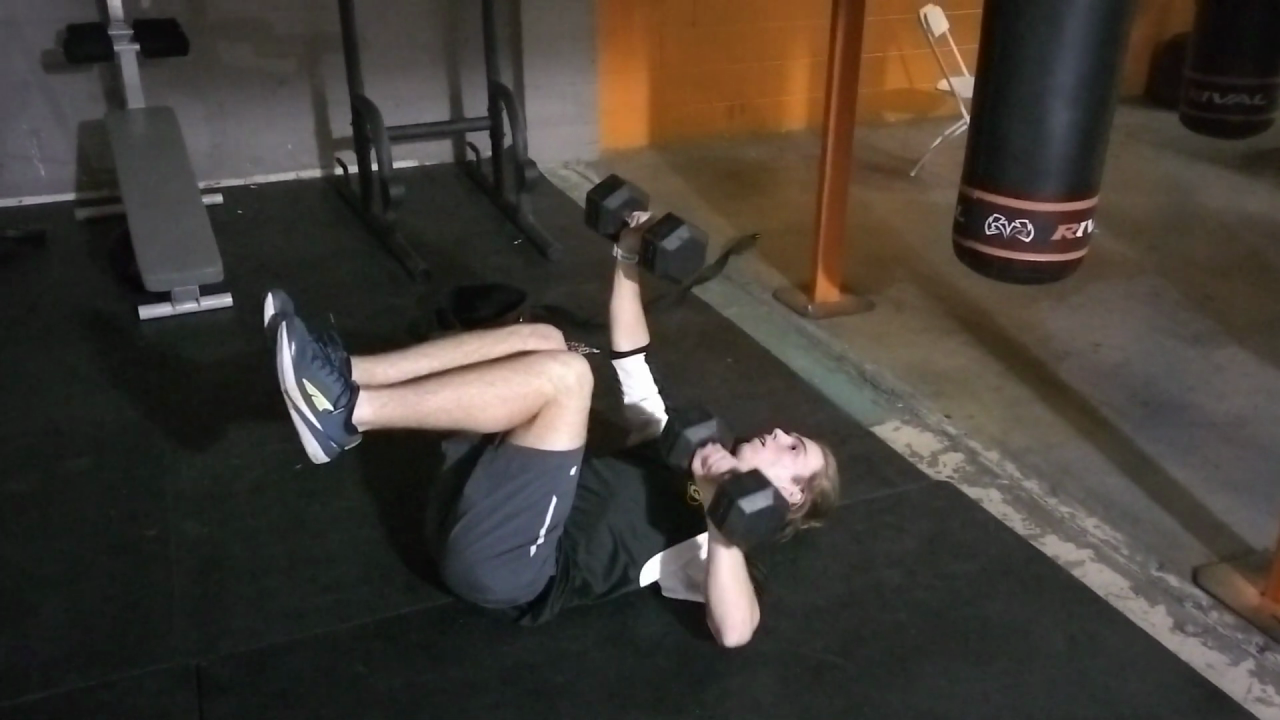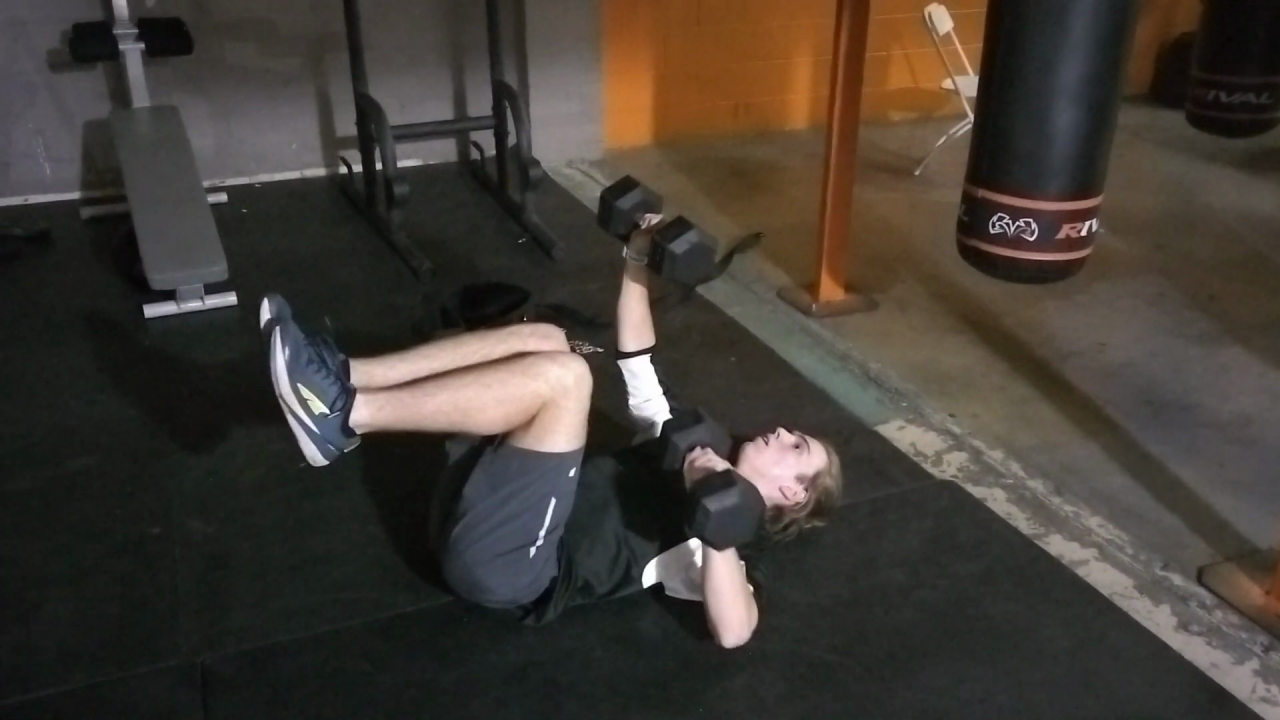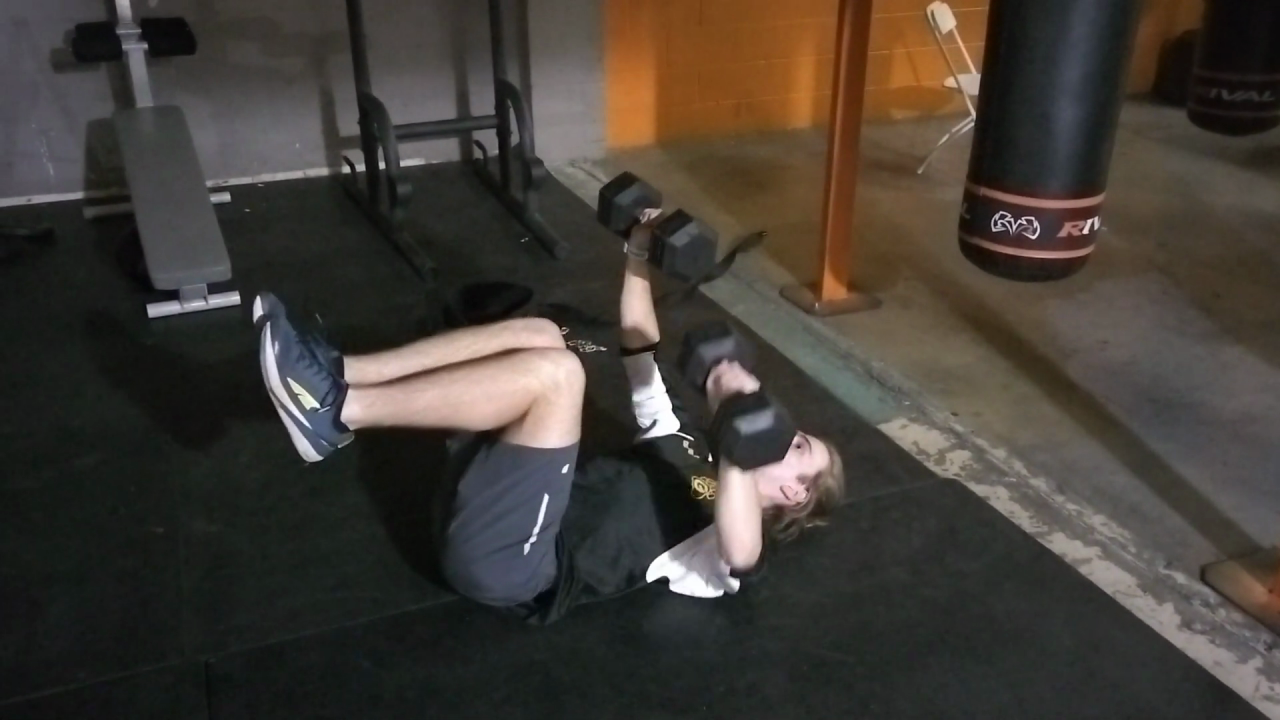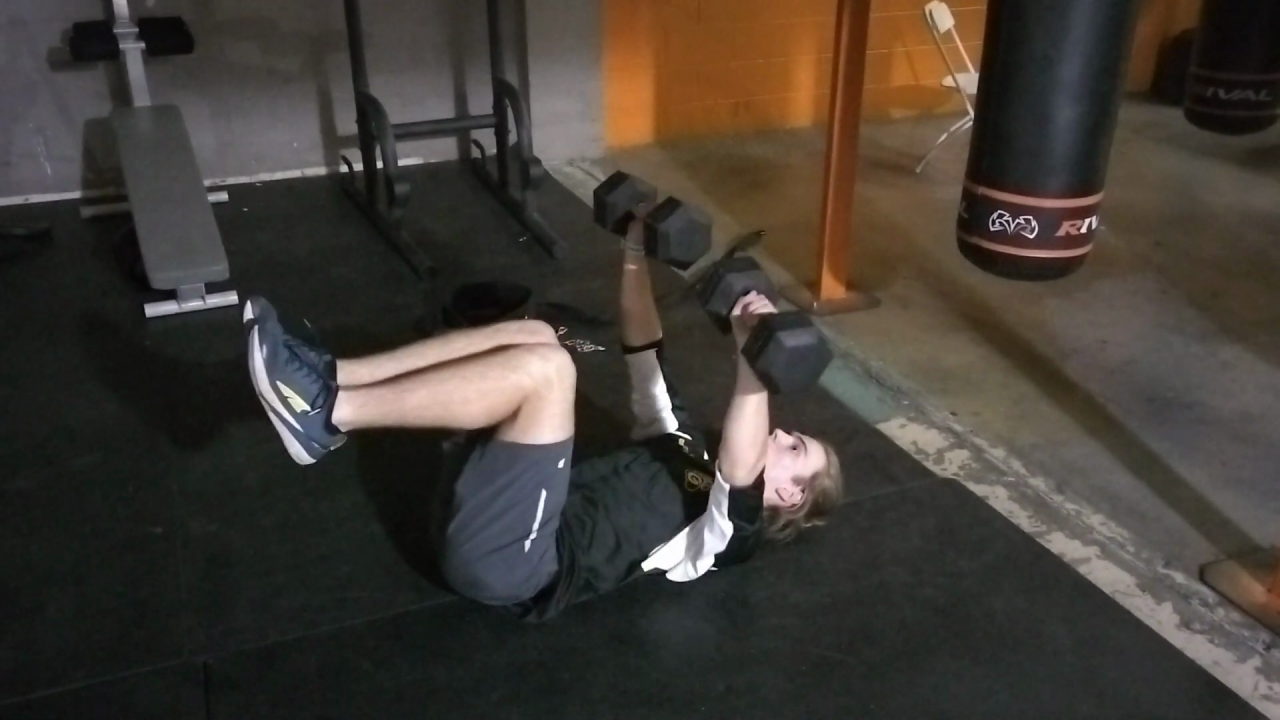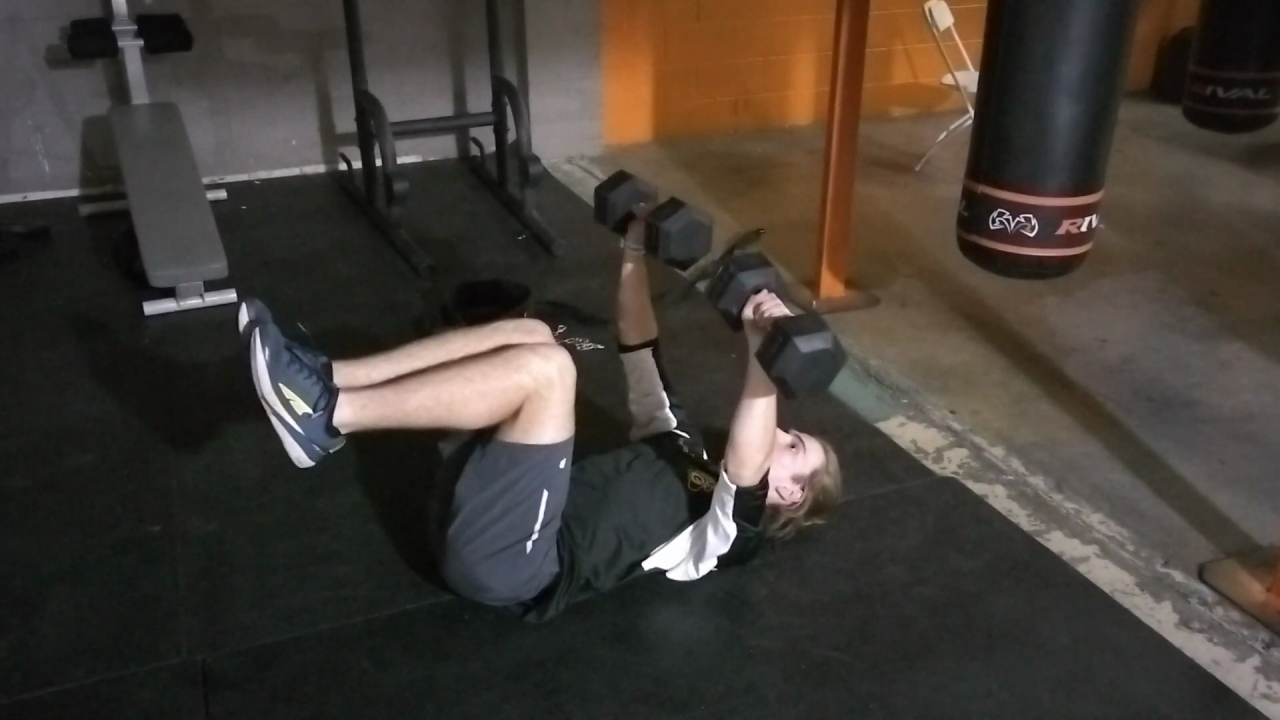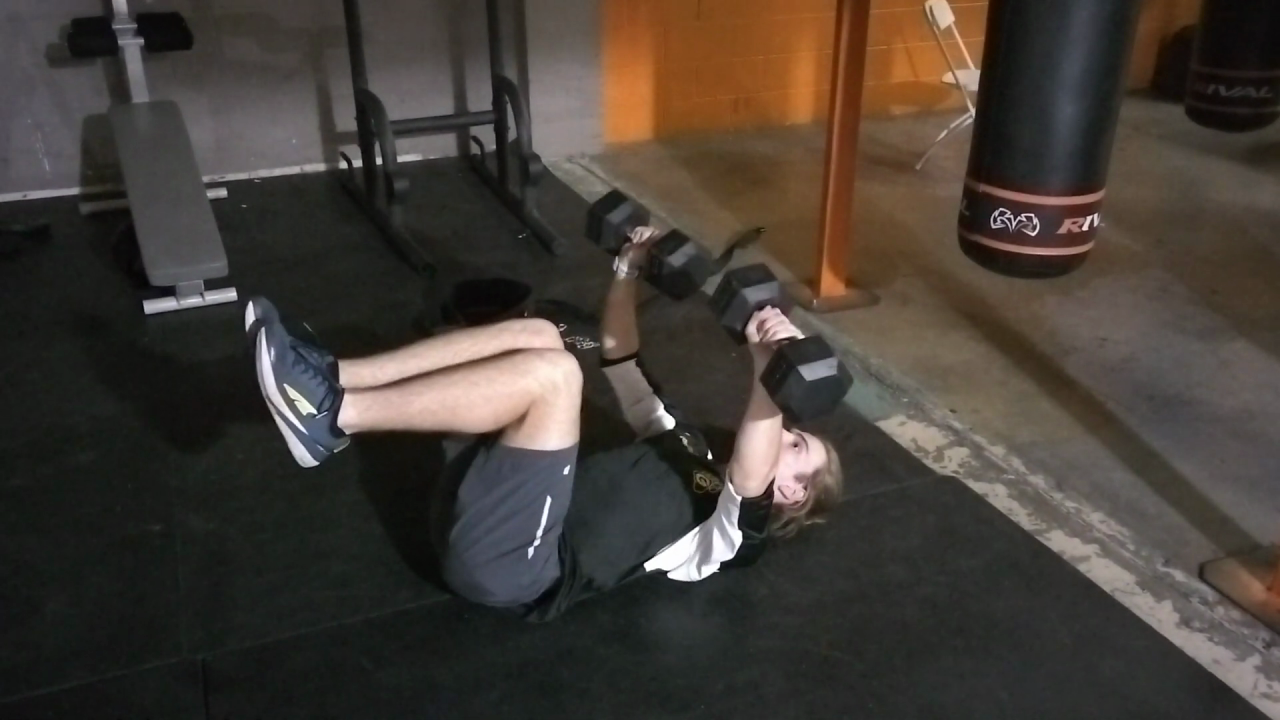
dt=0.4s
person 1, frame 1
left shoulder: (729, 534)
left elbow: (734, 629)
right elbow: (631, 359)
right wrist: (627, 260)
left hip: (502, 557)
right hip: (475, 504)
left knee: (564, 372)
right knee: (540, 339)
left ankle: (346, 414)
right ankle: (343, 374)
person 1, frame 2
left shoulder: (734, 537)
left elbow: (733, 630)
right elbow: (637, 359)
right wrist: (636, 263)
left hip: (503, 560)
right hip: (477, 501)
left knee: (564, 375)
right knee: (544, 340)
left ankle: (343, 417)
right ankle: (342, 376)
person 1, frame 3
left shoulder: (730, 526)
right shoulder: (682, 441)
left elbow: (739, 556)
right elbow: (639, 355)
right wrist: (638, 257)
left hip: (507, 558)
right hip: (482, 504)
left knee: (556, 371)
right knee: (538, 334)
left ankle: (337, 411)
right ankle: (337, 371)
person 1, frame 4
left shoulder: (726, 531)
right shoulder: (682, 442)
left elbow: (741, 465)
right elbow: (643, 349)
right wrist: (636, 252)
left hip: (510, 556)
right hip: (483, 508)
left knee: (545, 367)
right knee: (535, 336)
left ankle: (328, 415)
right ankle: (328, 376)
person 1, frame 5
left shoulder: (727, 532)
right shoulder: (679, 441)
left elbow: (745, 465)
right elbow: (639, 349)
left wrist: (764, 354)
right wrist: (635, 251)
left hip: (506, 556)
right hip: (479, 507)
left knee: (546, 366)
right knee: (528, 334)
left ankle: (326, 417)
right ankle: (326, 376)
person 1, frame 6
left shoulder: (730, 534)
right shoulder: (681, 442)
left elbow: (750, 476)
right elbow: (619, 359)
left wrist: (770, 370)
right wrist: (627, 271)
left hip: (508, 559)
right hip: (480, 501)
left knee: (552, 370)
right knee: (536, 334)
left ankle: (331, 416)
right ankle: (331, 374)
